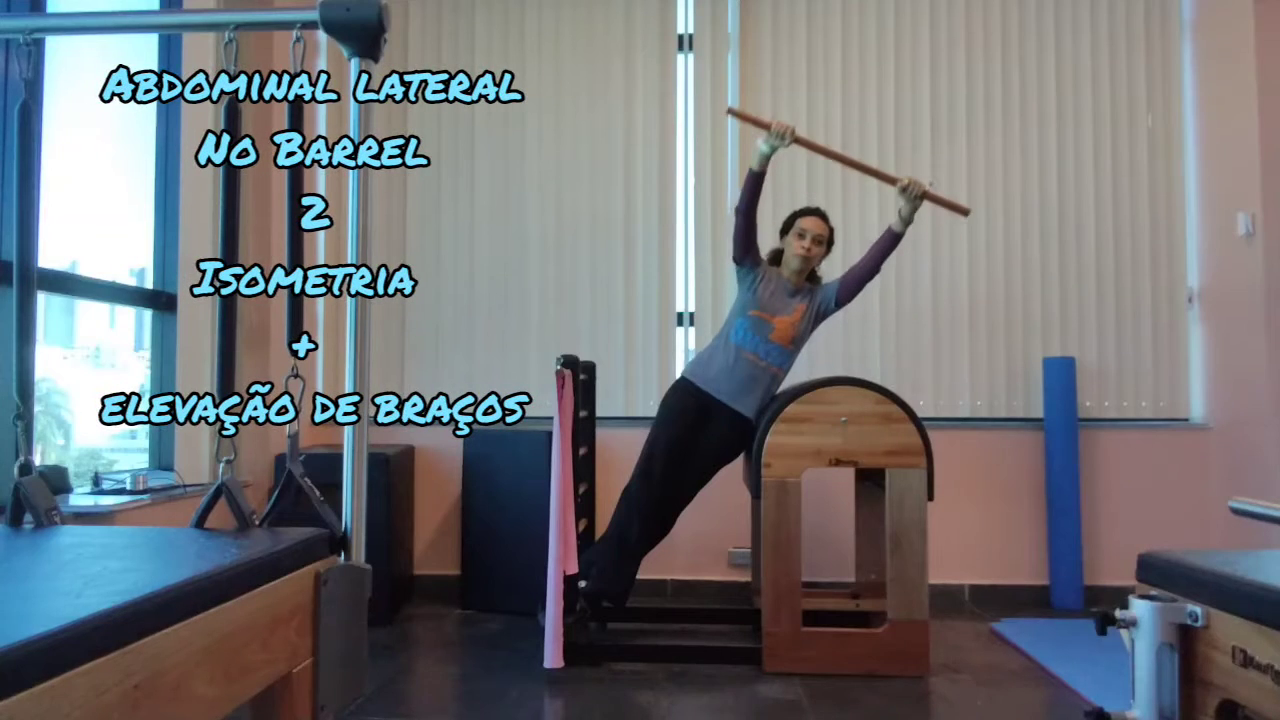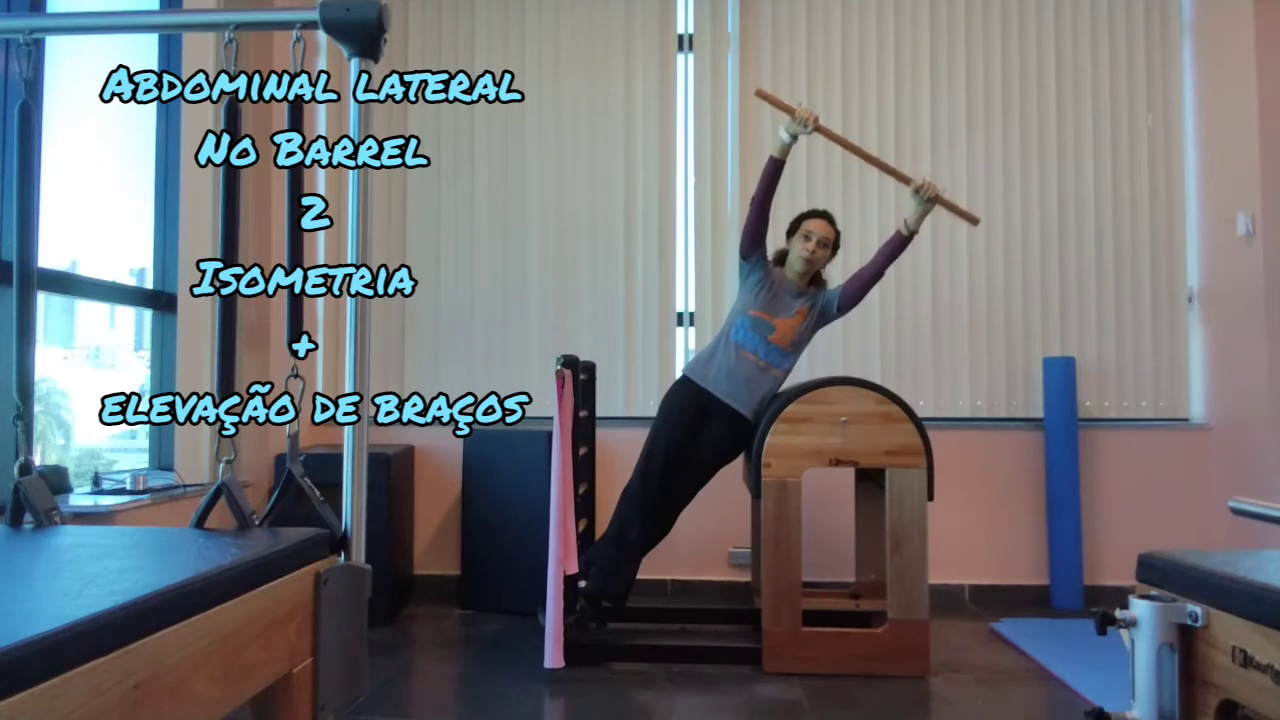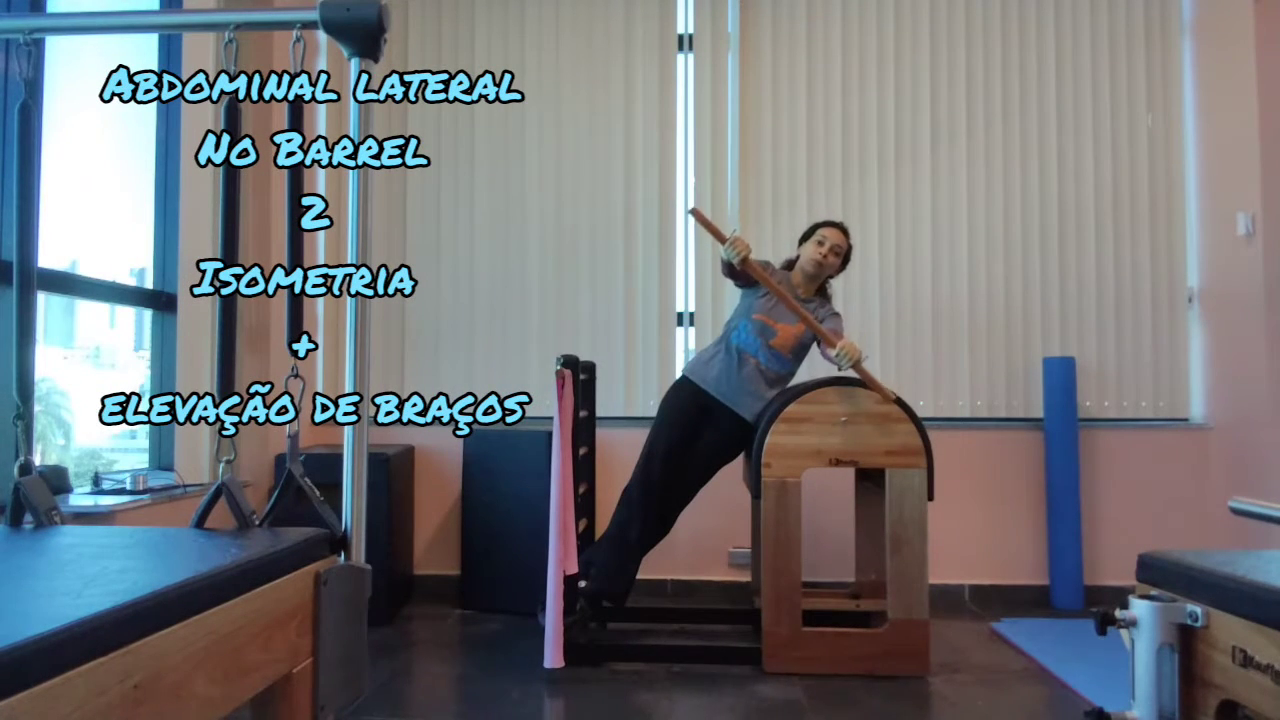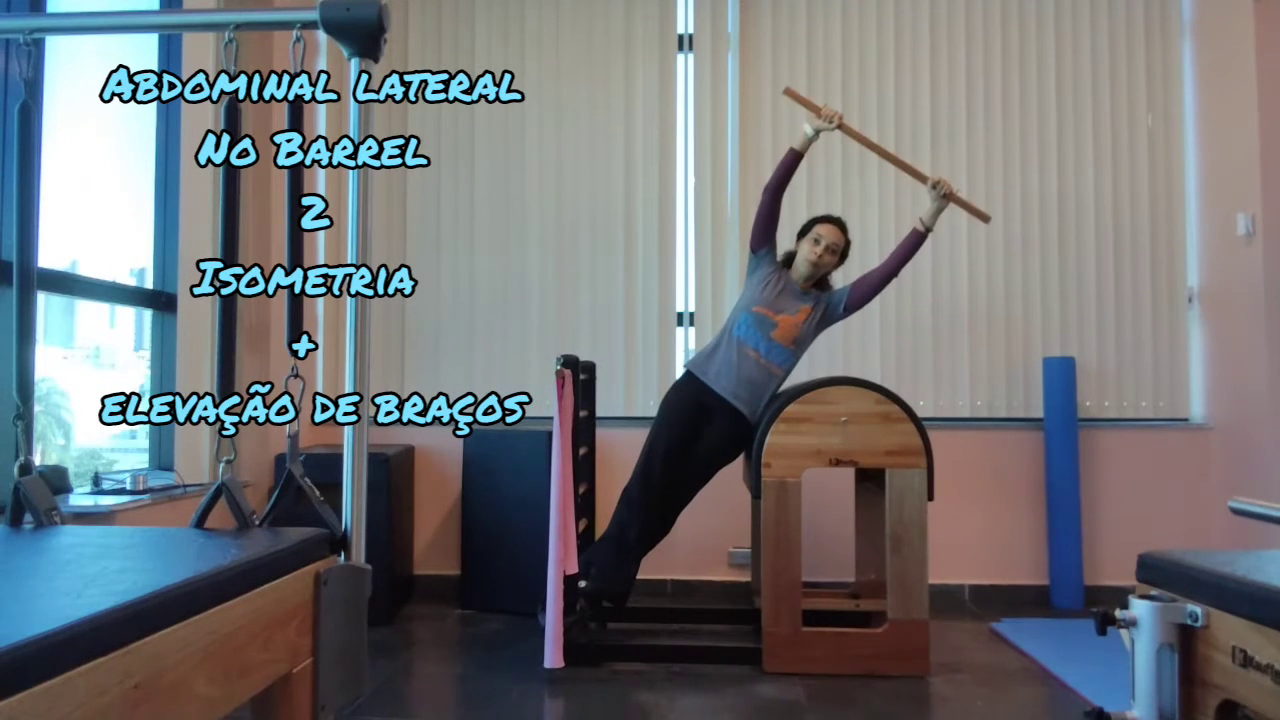
dt=1s
person 1, frame 1
left shoulder: (820, 299)
right shoulder: (754, 273)
left elbow: (870, 265)
right elbow: (744, 214)
left wrist: (905, 216)
right wrist: (765, 153)
left hip: (740, 414)
right hip: (697, 387)
left knee: (671, 499)
right knee: (648, 483)
left ankle: (602, 588)
right ankle: (592, 579)
person 1, frame 2
left shoulder: (822, 304)
right shoulder: (757, 272)
left elbow: (873, 271)
right elbow: (758, 207)
left wrist: (913, 221)
right wrist: (786, 143)
left hip: (740, 415)
right hip: (697, 386)
left knee: (670, 499)
right knee: (647, 483)
left ankle: (601, 587)
right ankle: (592, 579)
person 1, frame 3
left shoulder: (824, 314)
right shoulder: (765, 276)
left elbow: (833, 346)
right elbow: (734, 271)
left wrist: (844, 353)
right wrist: (731, 255)
left hip: (742, 416)
right hip: (698, 386)
left knee: (670, 500)
right knee: (647, 485)
left ankle: (601, 588)
right ankle: (592, 580)
person 1, frame 4
left shoulder: (827, 305)
right shoulder: (765, 268)
left elbow: (887, 271)
right elbow: (770, 196)
left wrist: (930, 216)
right wrist: (809, 136)
left hip: (739, 415)
right hip: (699, 384)
left knee: (671, 499)
right knee: (648, 482)
left ankle: (602, 586)
right ankle: (593, 579)
